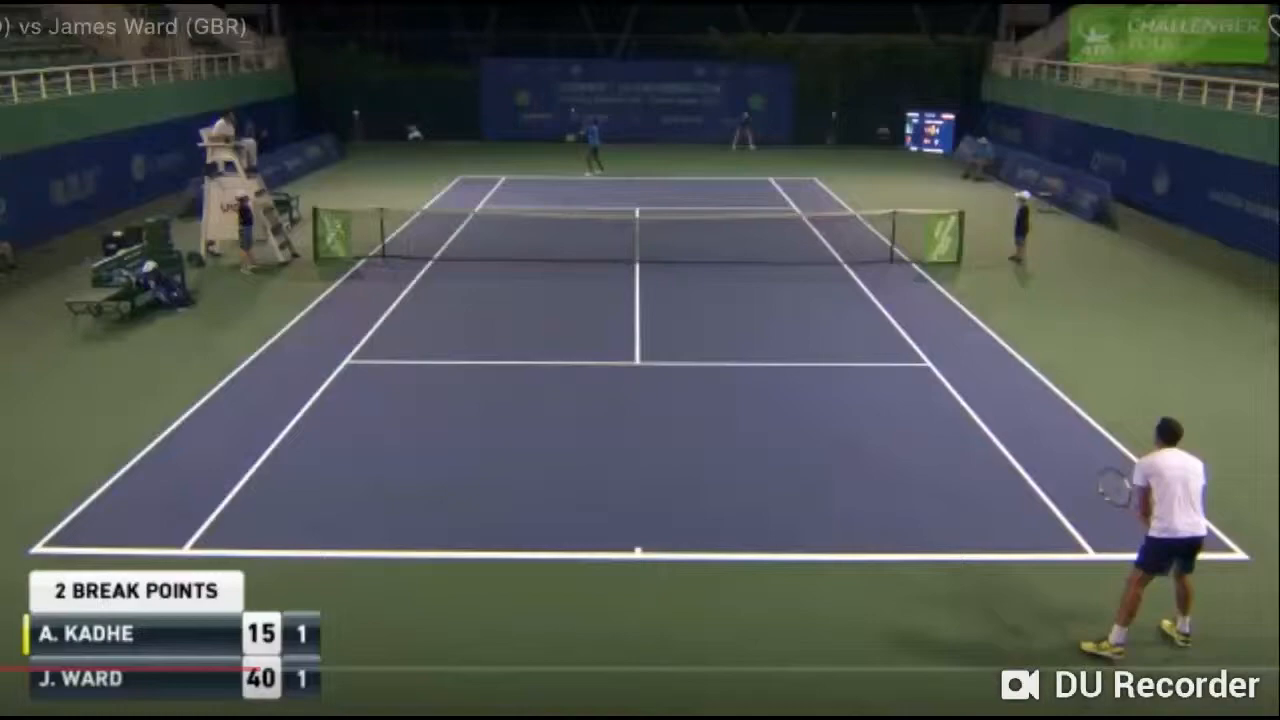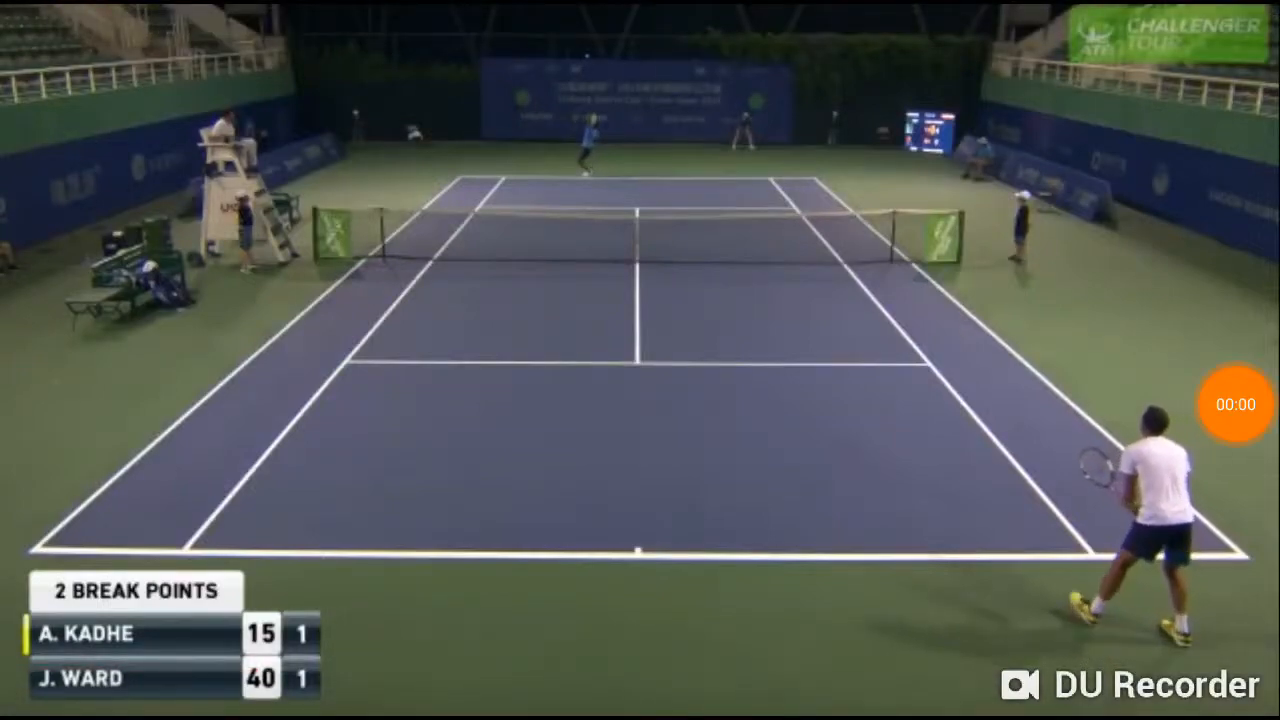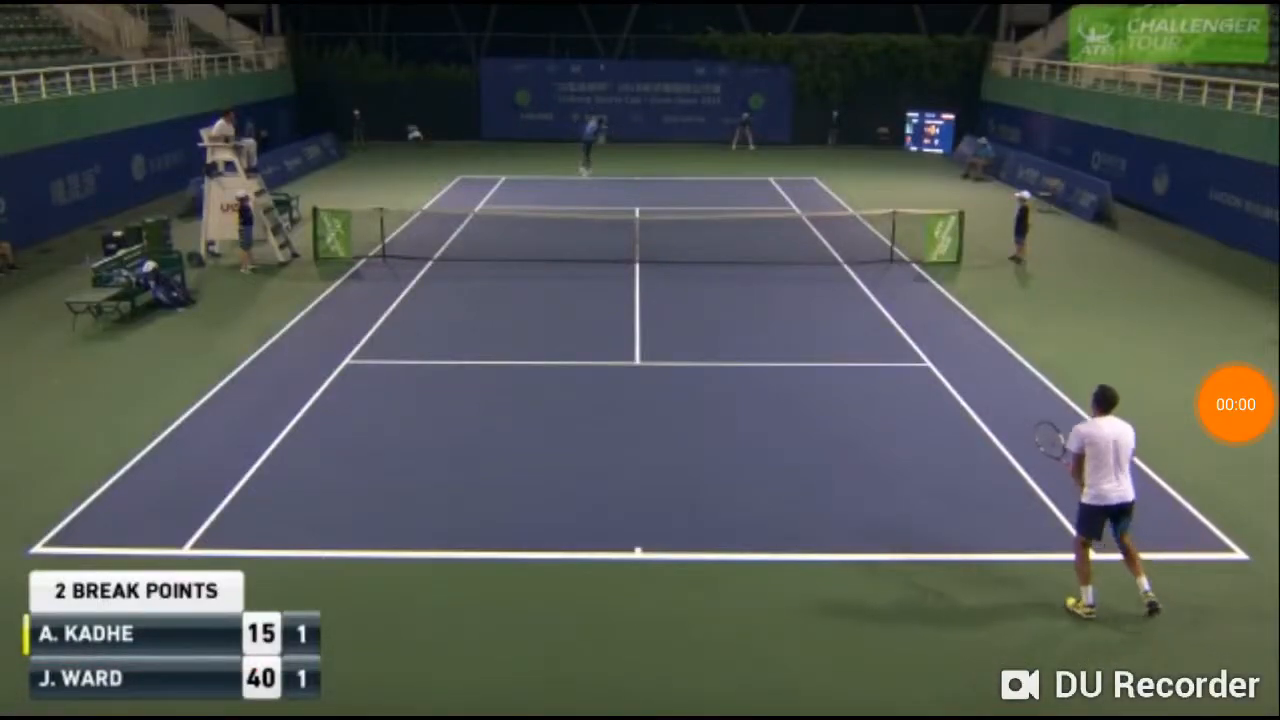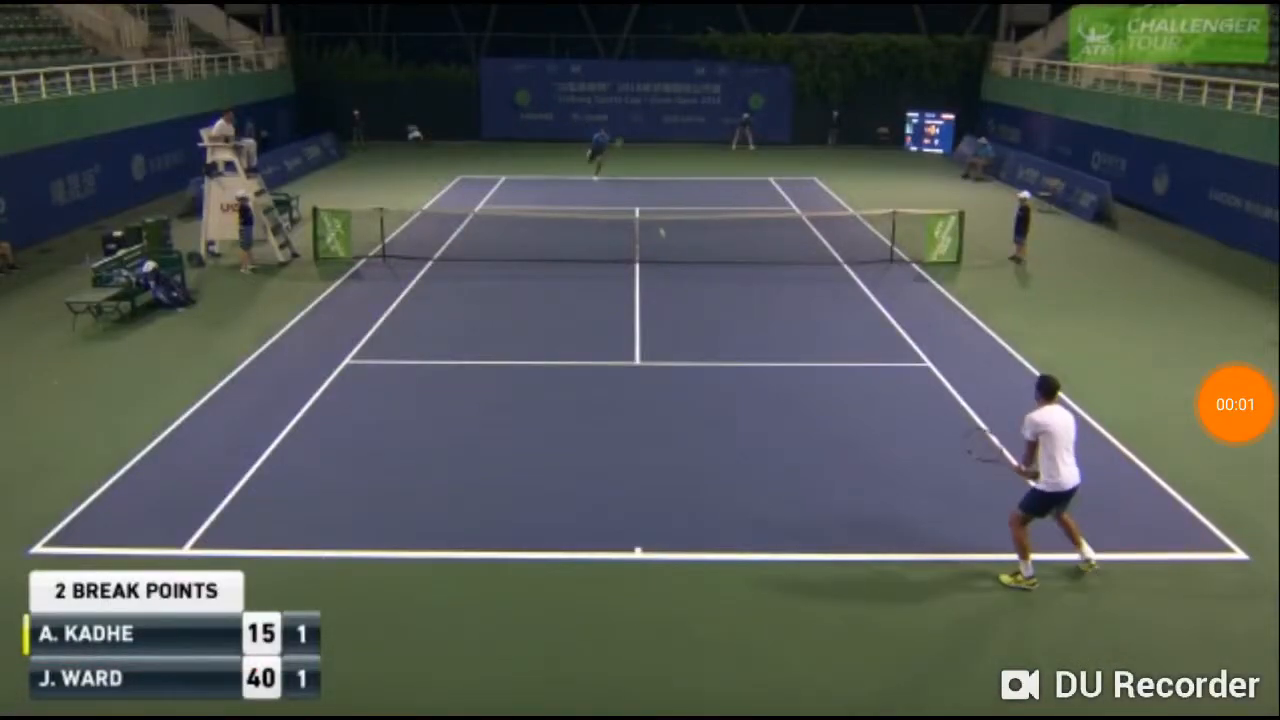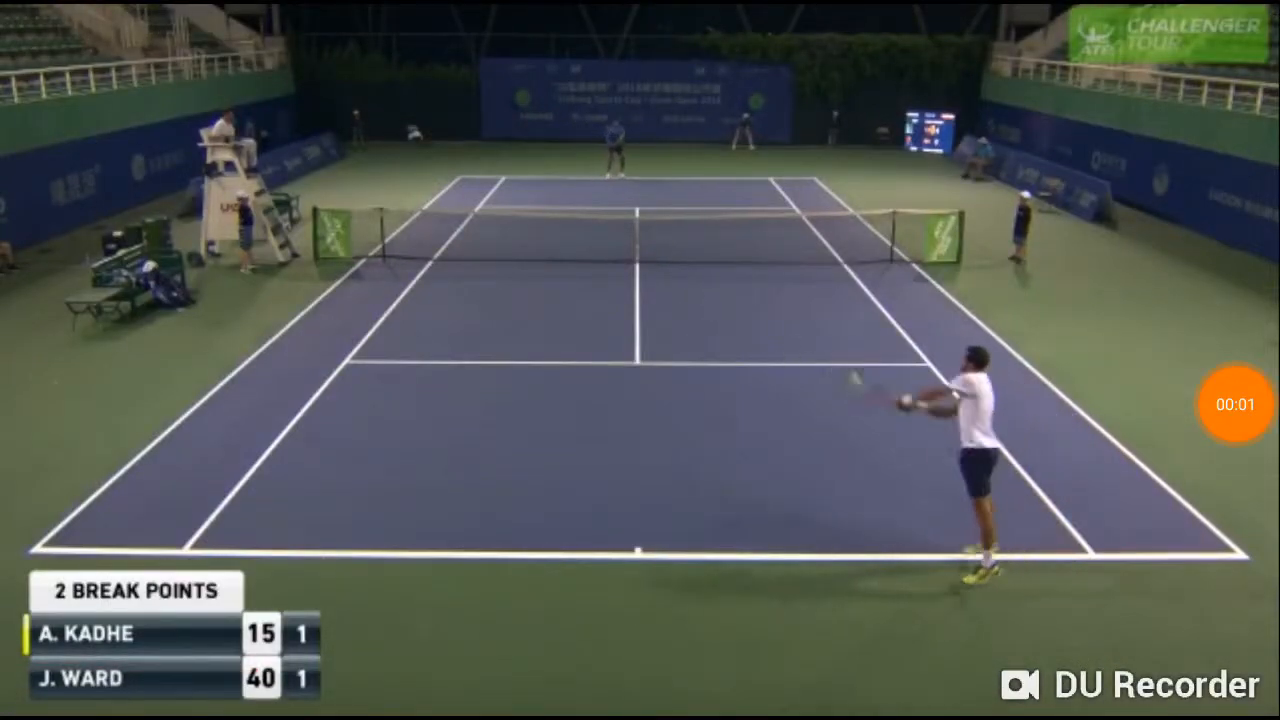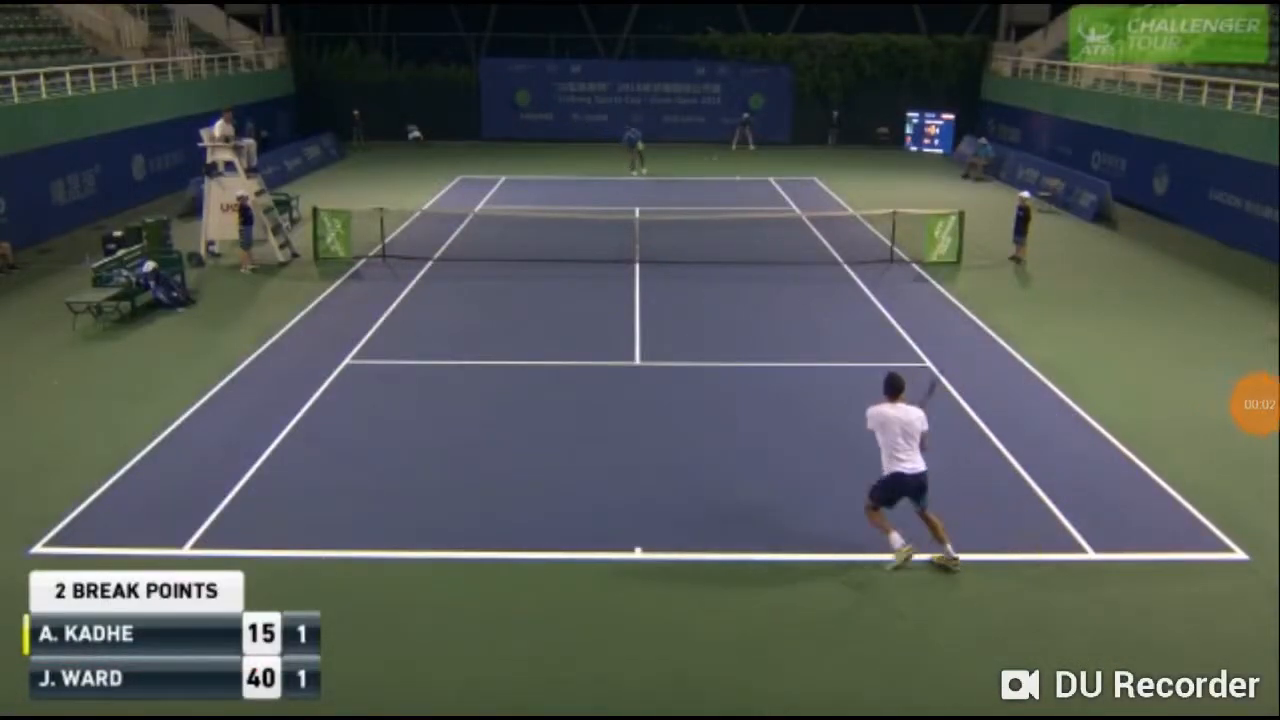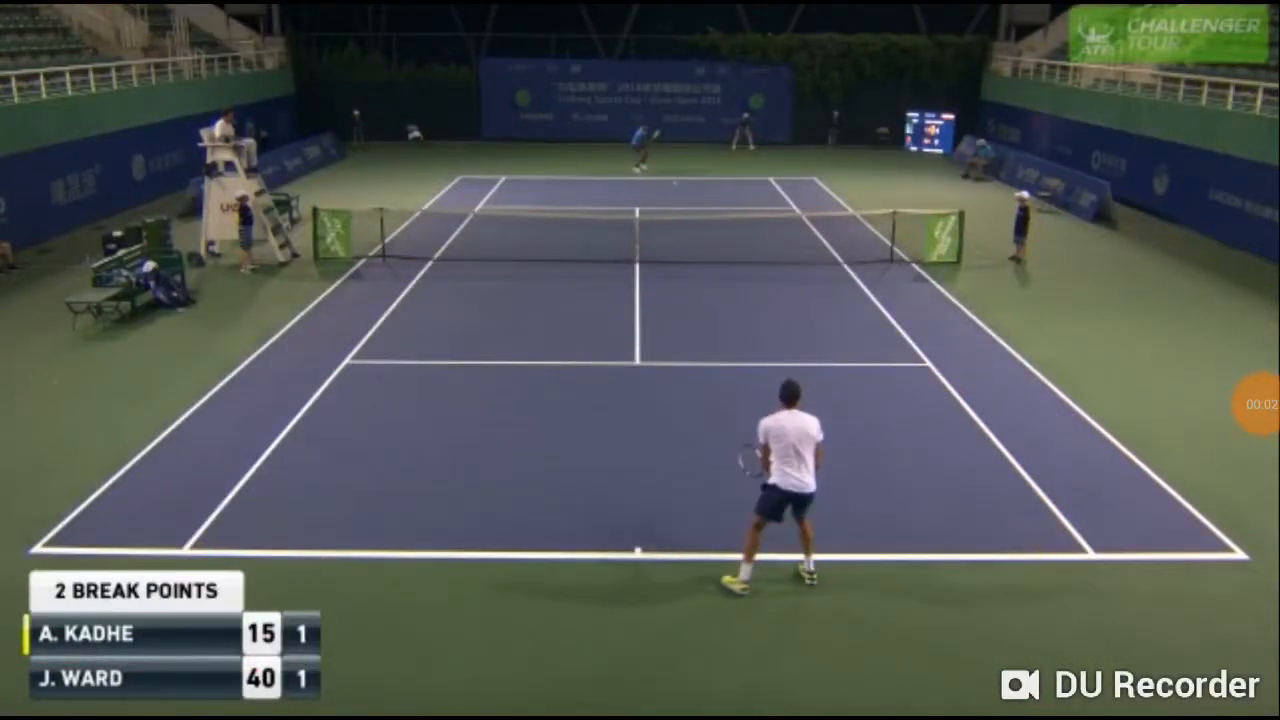
dt=0.5s
person 1, frame 1
left shoulder: (1146, 463)
right shoulder: (1196, 463)
left elbow: (1143, 509)
left wrist: (1150, 523)
left hip: (1165, 533)
right hip: (1197, 531)
left knee: (1135, 582)
right knee: (1182, 575)
left ankle: (1115, 642)
right ankle: (1182, 631)
person 1, frame 2
left shoulder: (1133, 451)
right shoulder: (1180, 451)
left elbow: (1128, 496)
left wrist: (1134, 506)
left hip: (1153, 520)
right hip: (1184, 519)
left knee: (1121, 563)
right knee: (1173, 570)
left ankle: (1094, 611)
right ankle: (1182, 630)
person 1, frame 3
left shoulder: (1081, 431)
right shoulder: (1127, 430)
left elbow: (1075, 471)
right elbow: (1126, 464)
left wrist: (1083, 483)
left hip: (1095, 499)
right hip: (1125, 496)
left knee: (1081, 546)
right knee: (1125, 542)
left ankle: (1086, 603)
right ankle: (1146, 593)
person 1, frame 4
left shoulder: (1034, 419)
right shoulder: (1067, 415)
left elbow: (1029, 455)
left wrist: (1024, 469)
right wrist: (1038, 471)
left hip: (1050, 485)
right hip: (1072, 480)
left knee: (1016, 521)
right knee: (1060, 515)
left ankle: (1026, 575)
right ankle: (1087, 558)
person 1, frame 5
left shoulder: (970, 380)
right shoulder: (979, 381)
left elbow: (941, 392)
right elbow: (953, 410)
left wrist: (909, 401)
right wrist: (921, 405)
left hip: (978, 450)
right hip: (985, 448)
left knee: (981, 505)
right knee: (983, 501)
left ankle: (989, 564)
right ankle: (987, 546)
person 1, frame 6
left shoulder: (873, 413)
right shoulder: (918, 414)
right elbow: (922, 447)
left hip: (896, 475)
right hip: (919, 472)
left knee: (871, 509)
right knee: (924, 512)
left ankle: (901, 547)
right ankle: (950, 556)
person 1, frame 7
left shoulder: (767, 423)
right shoulder: (813, 422)
left elbow: (765, 460)
right elbow: (817, 461)
left hip: (779, 486)
right hip: (807, 487)
left knee: (755, 527)
right knee: (802, 521)
left ankle: (742, 579)
right ankle: (810, 568)
